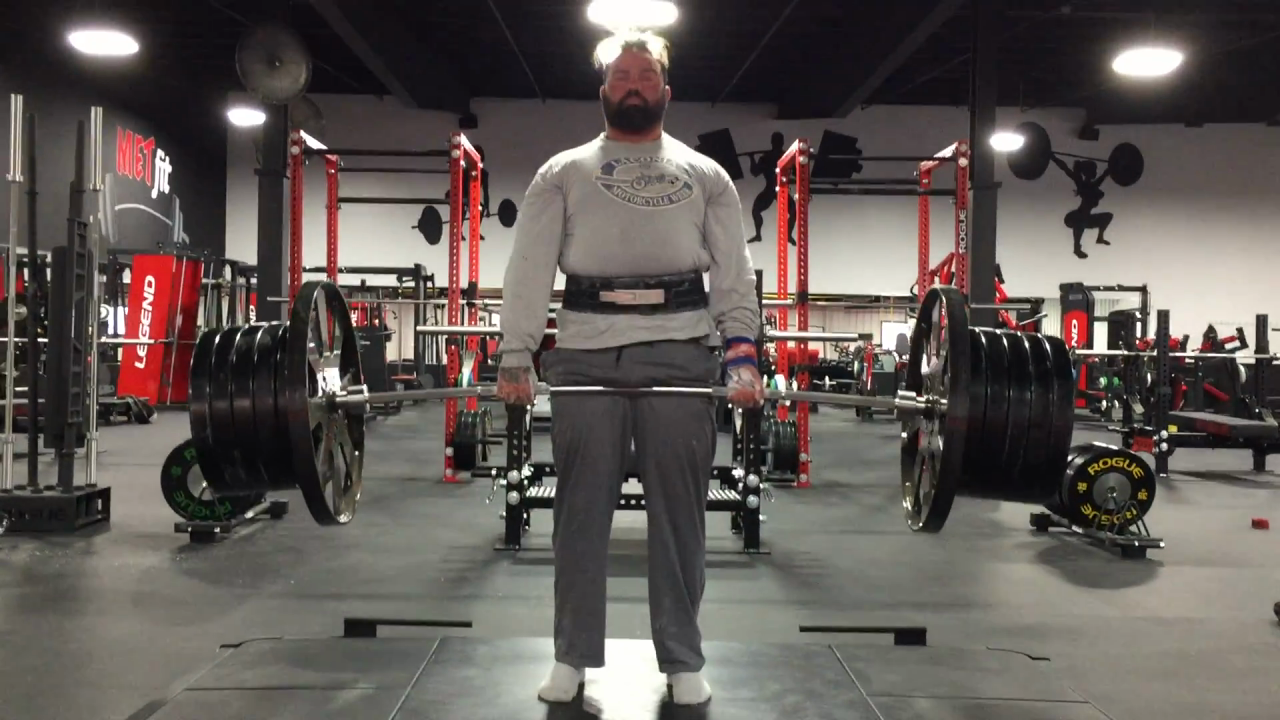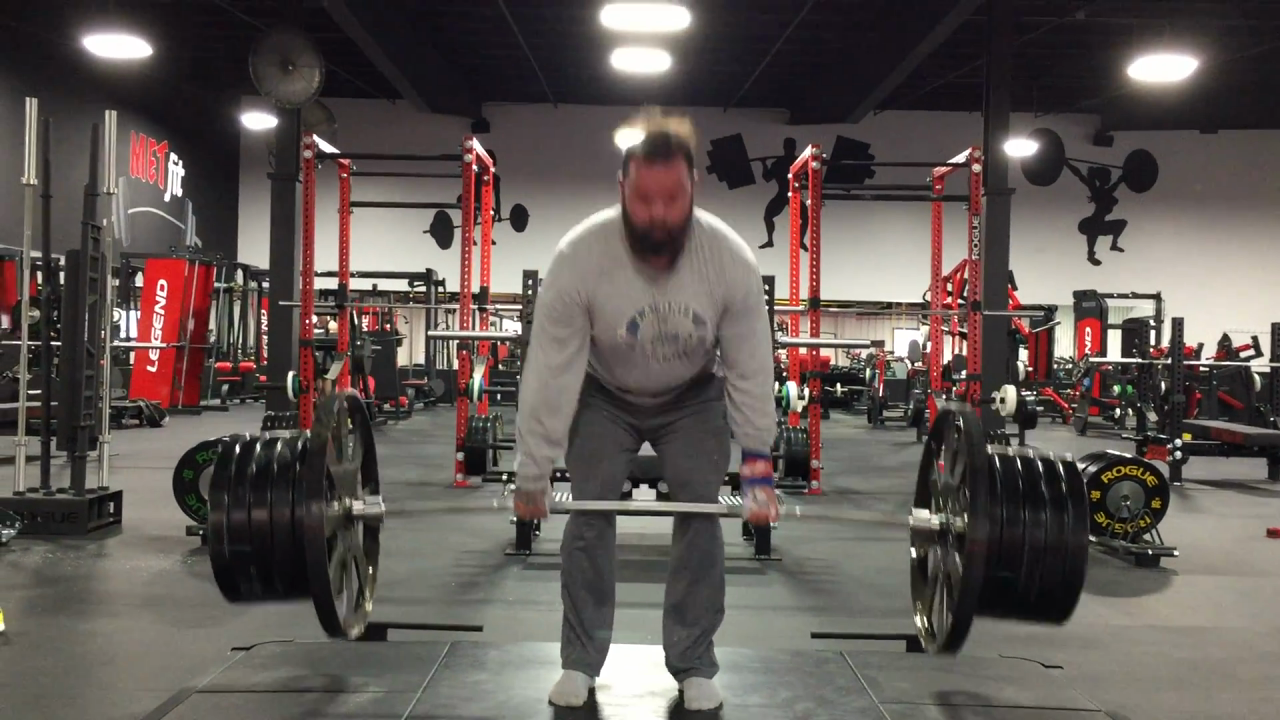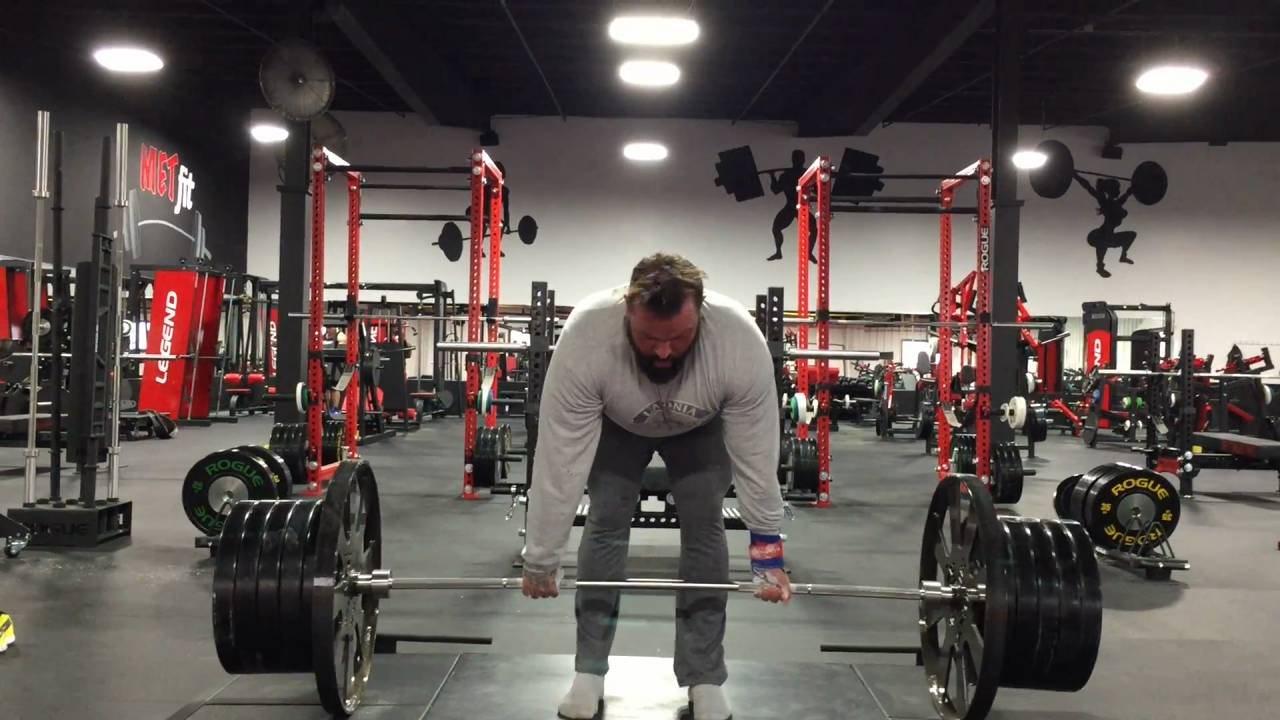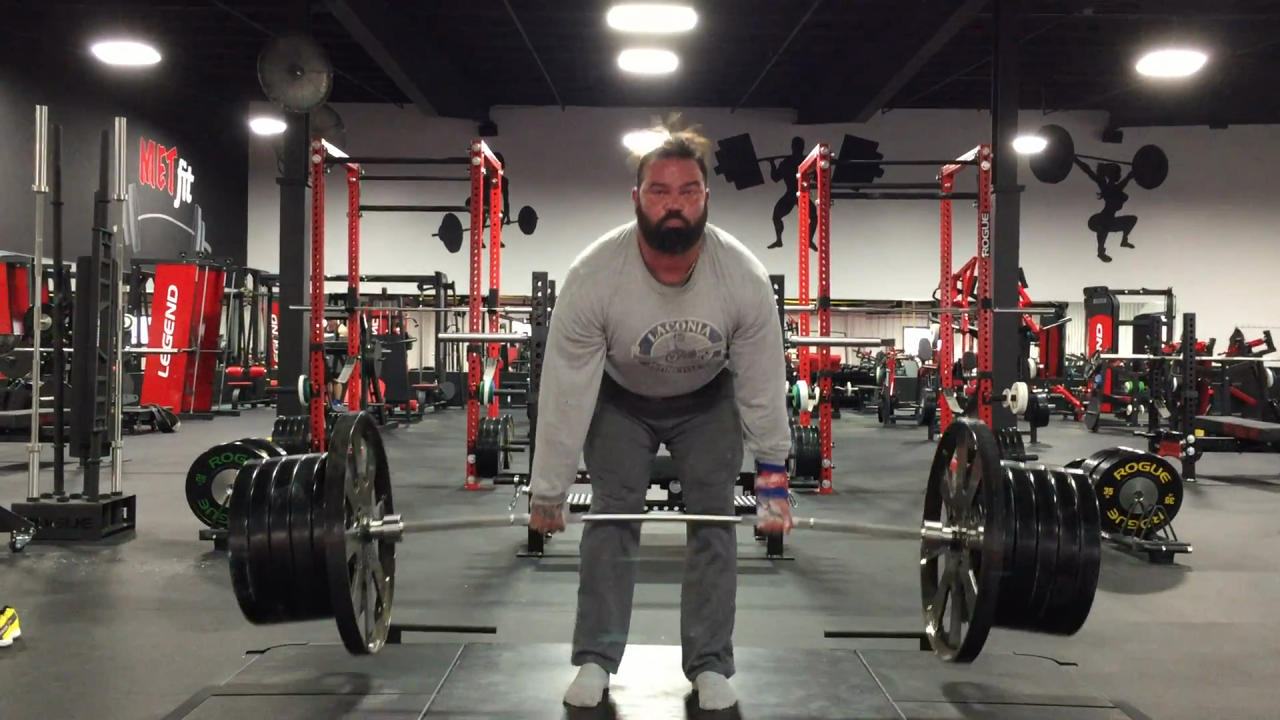
dt=1s
person 1, frame 1
left shoulder: (704, 174)
right shoulder: (564, 172)
left elbow: (733, 271)
right elbow: (529, 267)
left wrist: (742, 356)
right wrist: (515, 359)
left hip: (681, 353)
right hip: (585, 353)
left knee: (677, 512)
right knee: (582, 510)
left ankle: (681, 659)
right ankle: (572, 655)
person 1, frame 2
left shoulder: (732, 260)
right shoulder: (579, 257)
left elbow: (751, 371)
right elbow: (550, 373)
left wrist: (758, 466)
right wrist: (533, 474)
left hip: (693, 397)
right hip: (604, 397)
left knee: (700, 516)
right knee: (590, 516)
left ankle: (694, 669)
right ankle: (579, 665)
person 1, frame 3
left shoulder: (741, 344)
right shoulder: (585, 339)
left elbow: (755, 458)
right elbow: (560, 460)
left wrist: (768, 553)
right wrist: (541, 560)
left hip: (699, 427)
right hip: (615, 424)
left knee: (704, 524)
right knee: (606, 521)
left ankle: (703, 676)
right ankle: (590, 669)
person 1, frame 4
left shoulder: (744, 277)
right shoulder: (593, 276)
left elbow: (762, 387)
right elbow: (566, 392)
left wrist: (773, 482)
right wrist: (548, 493)
left hip: (706, 402)
right hip: (619, 401)
left knee: (713, 516)
right knee: (610, 515)
left ankle: (709, 664)
right ankle: (595, 660)
